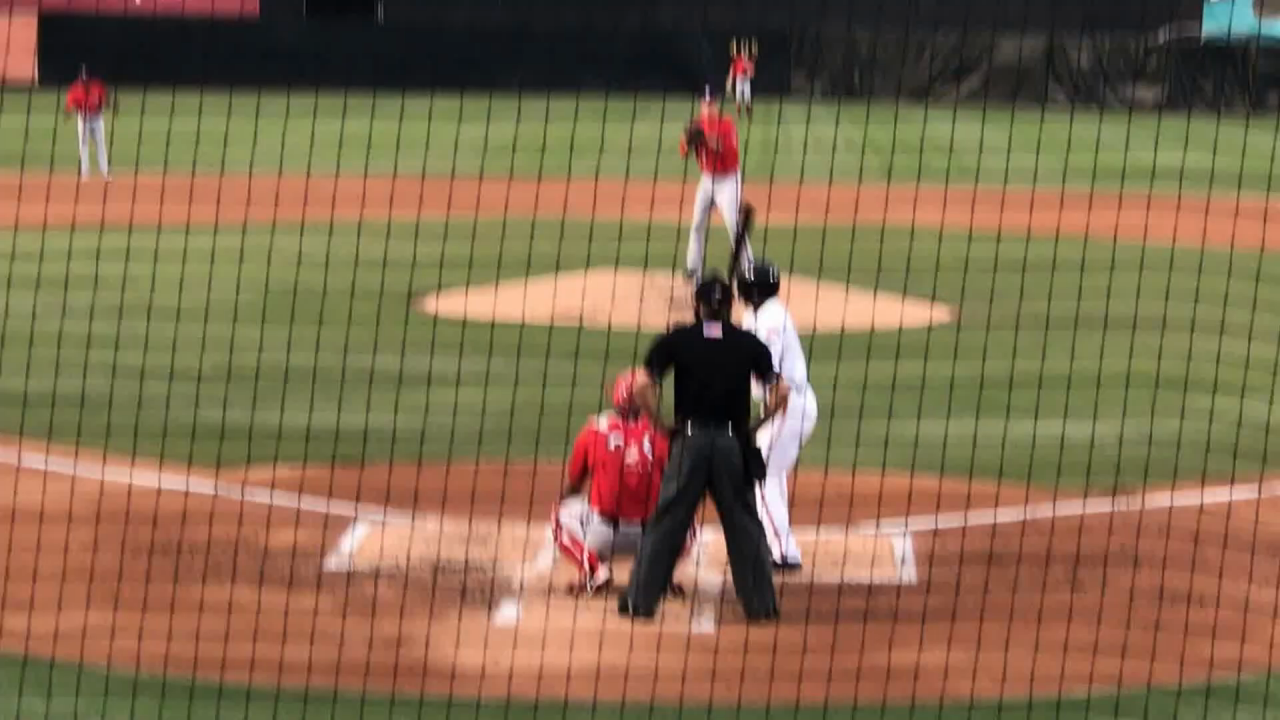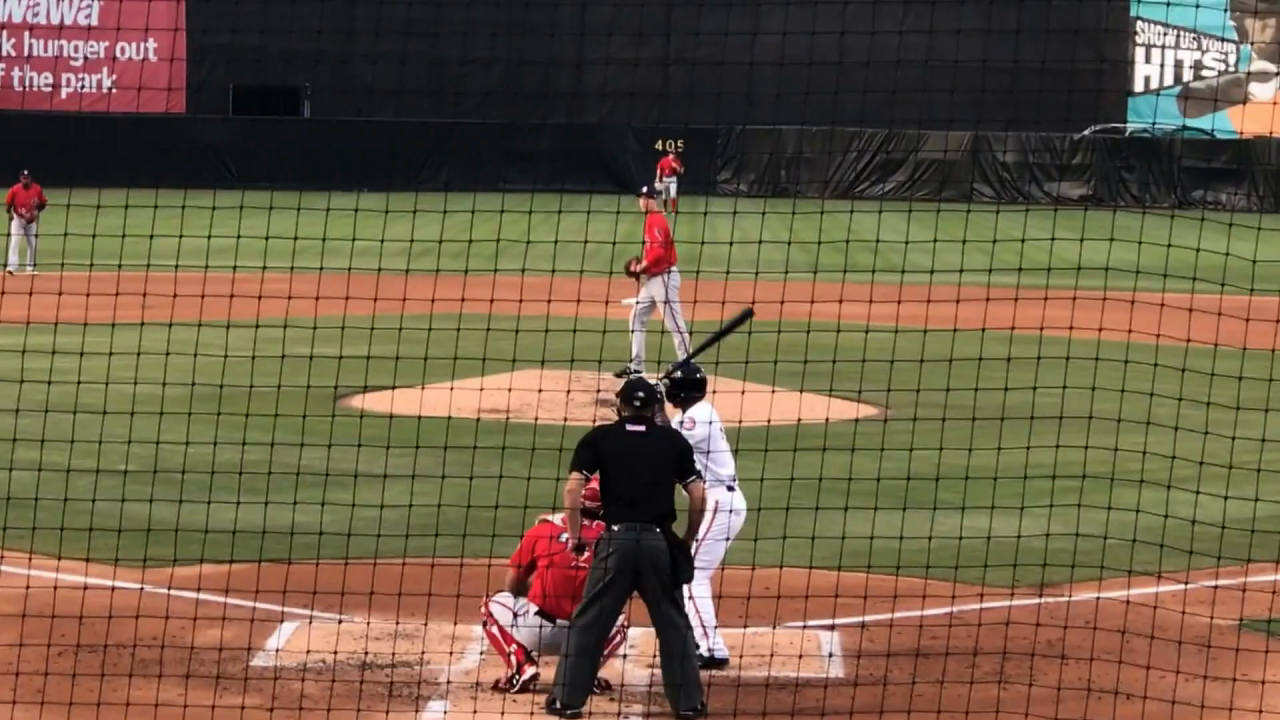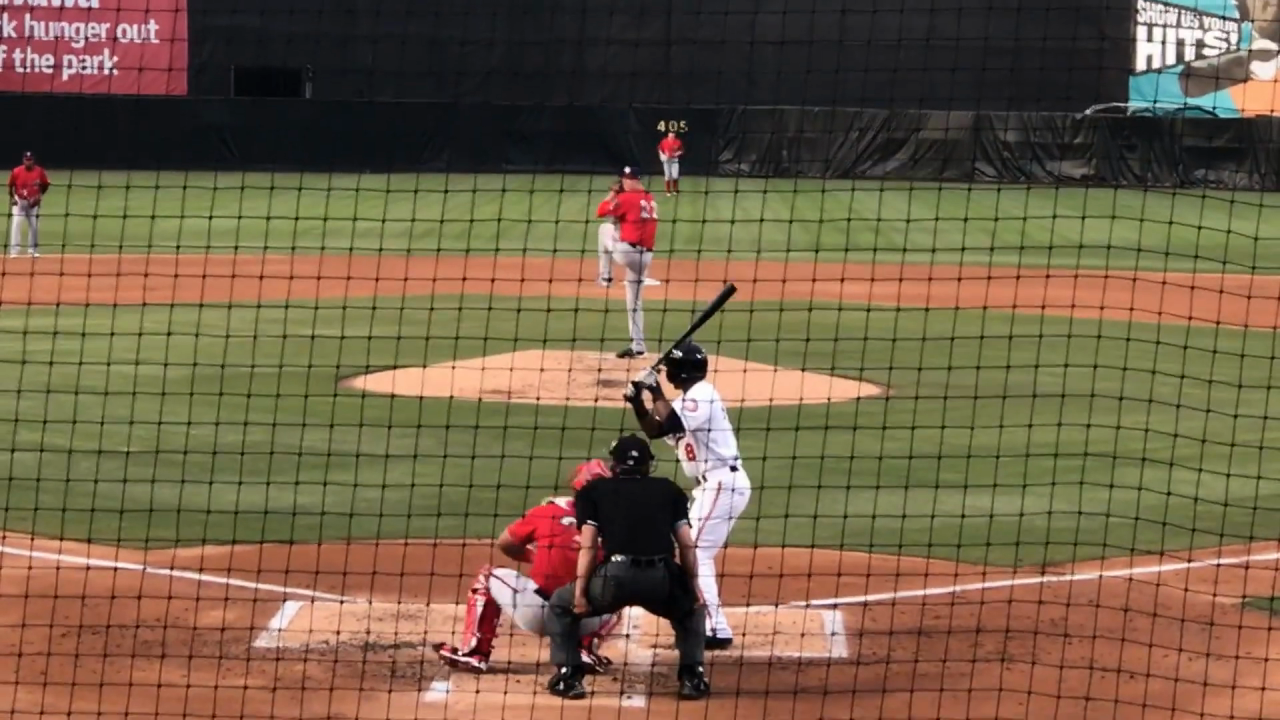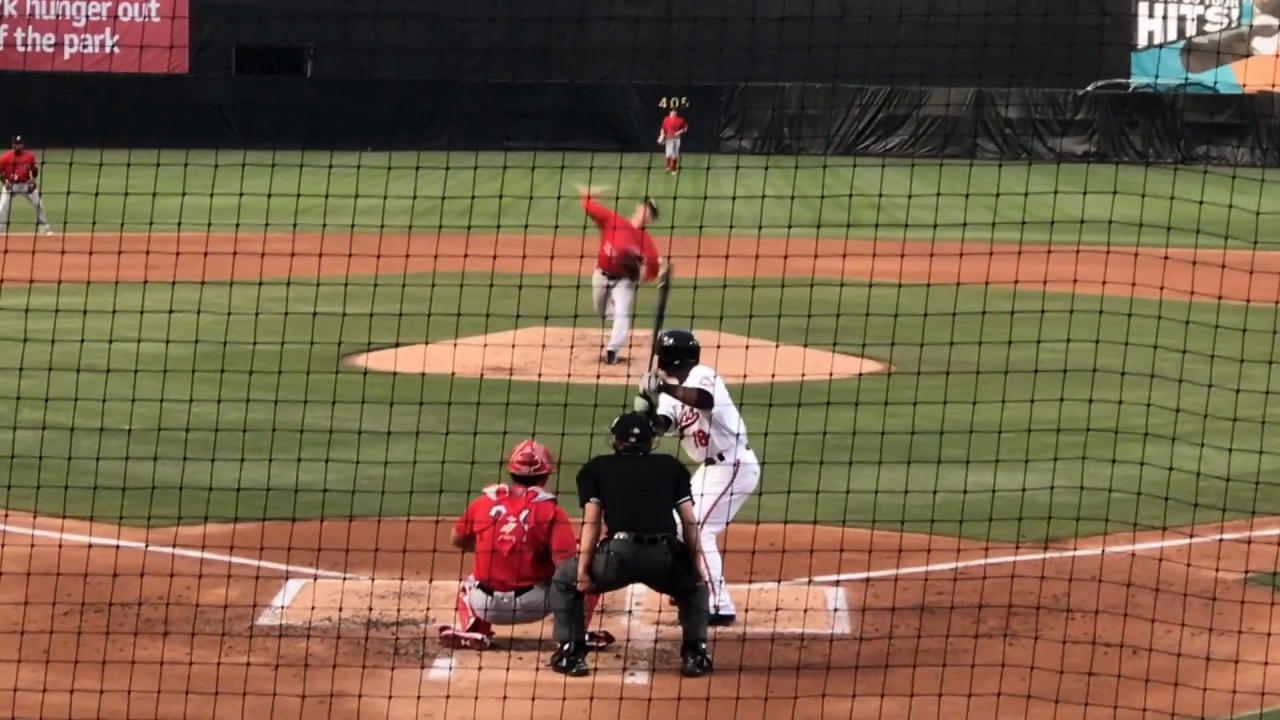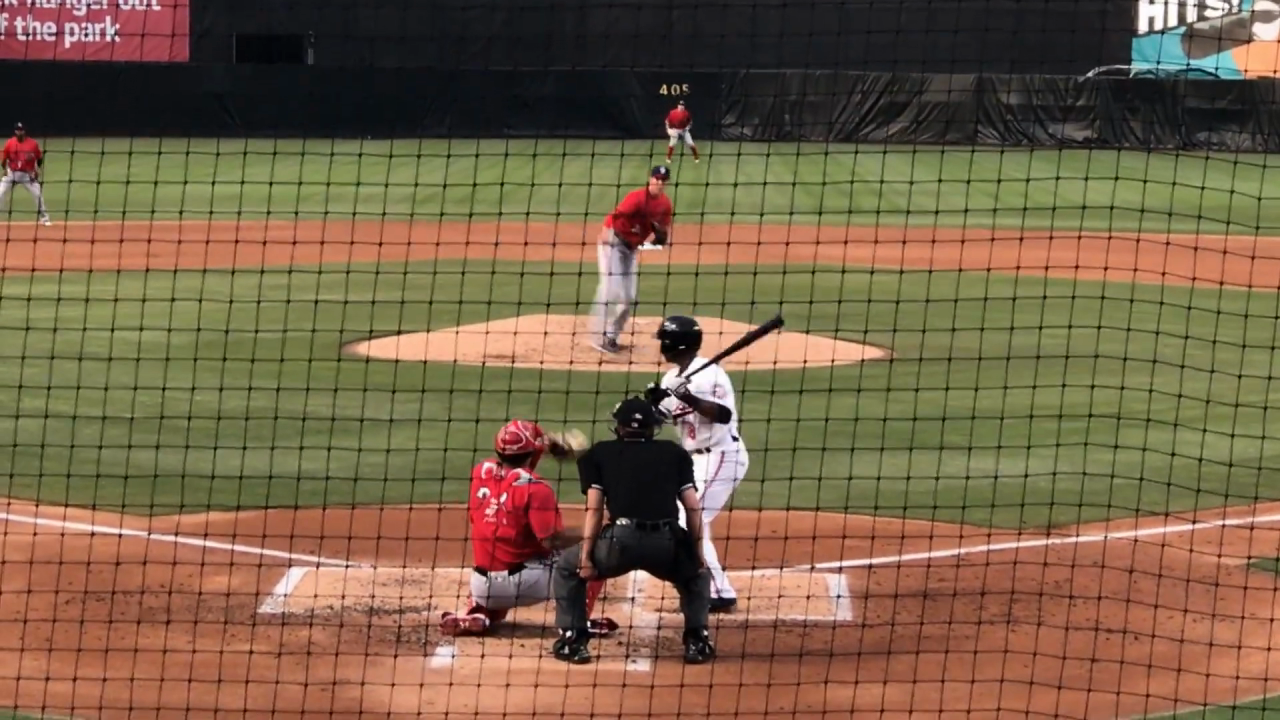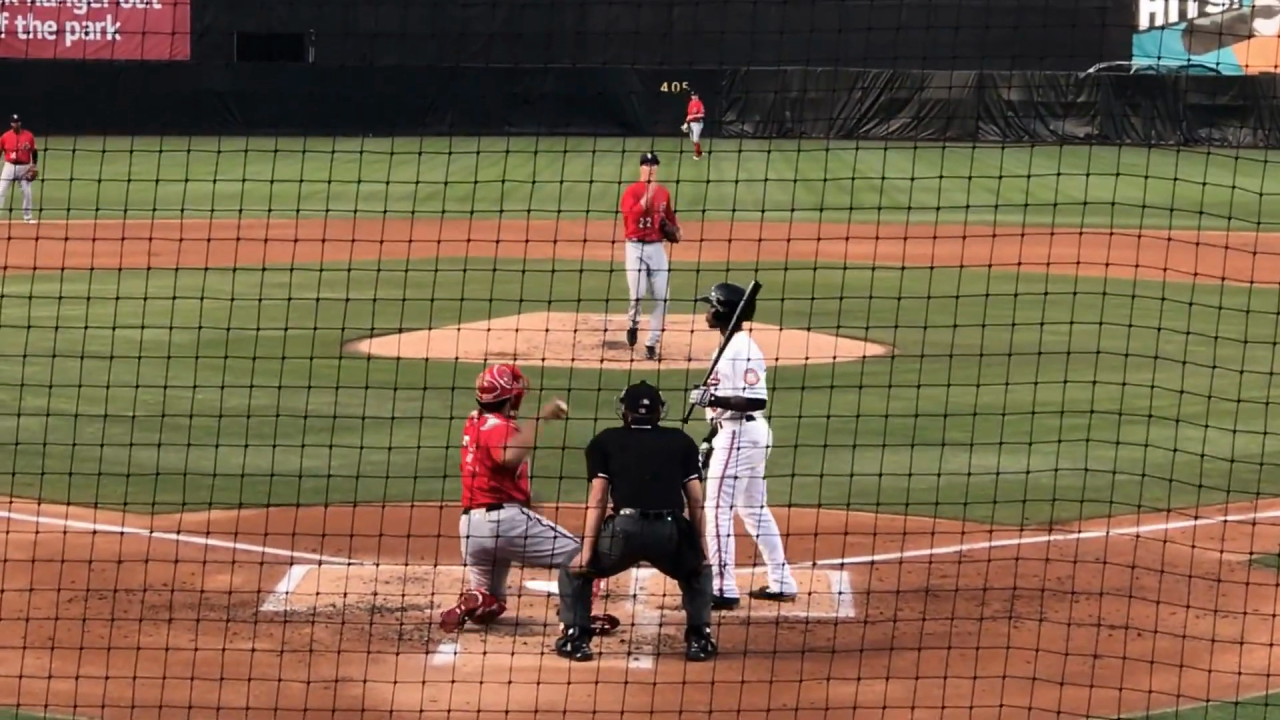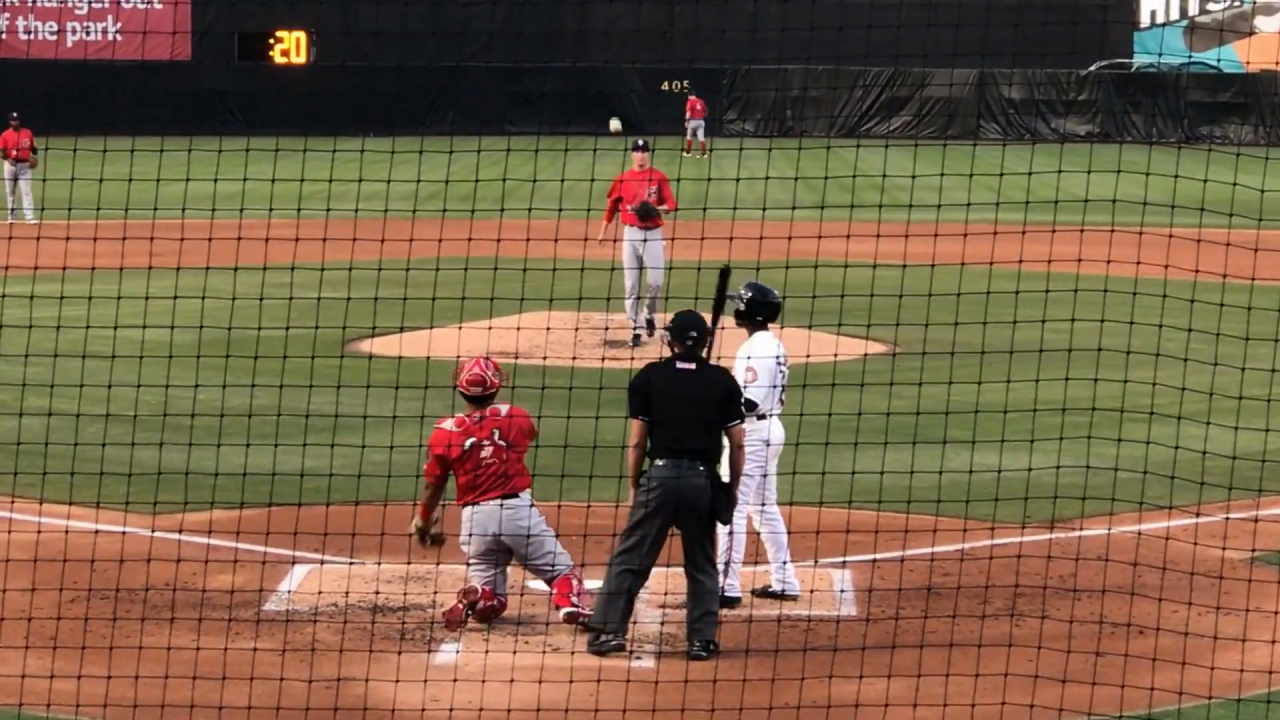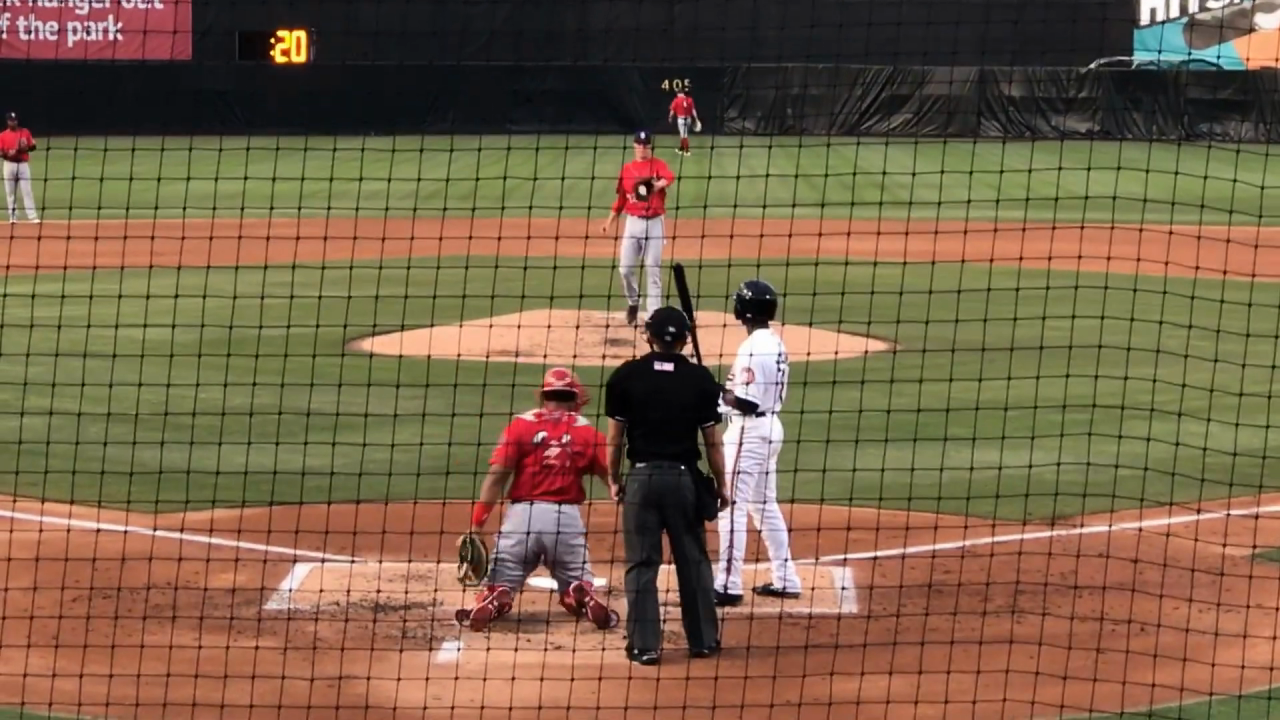
dt=0.7s
person 1, frame 1
left shoulder: (771, 317)
right shoulder: (760, 316)
left hip: (789, 405)
right hip: (783, 405)
left knee: (764, 478)
right knee: (768, 474)
left ankle: (785, 554)
right ankle: (777, 545)
person 1, frame 2
left shoulder: (701, 414)
right shoulder: (691, 415)
left hip: (720, 503)
right hip: (716, 502)
left knee: (691, 574)
right knee: (691, 572)
left ankle: (714, 650)
right ankle: (700, 640)
person 1, frame 3
left shoulder: (702, 395)
right shoulder: (688, 398)
left elbow: (671, 424)
right elbow: (655, 430)
left wrist: (655, 391)
right wrist: (637, 401)
left hip: (723, 484)
right hip: (714, 484)
left knee: (696, 554)
right knee: (695, 551)
left ankle: (717, 630)
right ankle: (706, 618)
person 1, frame 4
left shoulder: (702, 376)
right shoulder: (674, 389)
left elbow: (705, 401)
right elbow: (663, 424)
left wrist: (663, 387)
right wrist: (647, 408)
left hip: (735, 466)
right hip: (711, 467)
left knee: (700, 531)
left ankle: (720, 607)
person 1, frame 5
left shoulder: (710, 373)
right shoulder: (672, 377)
left elbow: (724, 414)
right elbow: (662, 414)
left wrist: (688, 398)
right wrist: (653, 399)
left hip: (723, 456)
right hip: (703, 458)
left ankle: (719, 592)
right ankle: (706, 577)
person 1, frame 6
left shoulder: (742, 350)
right shoulder: (730, 347)
left elbow: (757, 401)
left wrist: (714, 400)
right wrist: (710, 440)
left hip: (740, 435)
right hip: (747, 433)
left knee: (718, 510)
right knee: (755, 510)
left ankle: (724, 590)
right ankle: (781, 582)
person 1, frame 7
left shoulder: (754, 349)
right shoulder: (774, 345)
left elbow: (748, 403)
left hip: (751, 433)
right hip: (769, 429)
left knee: (731, 509)
right knee: (764, 507)
left ankle: (727, 588)
right ankle: (784, 581)
person 1, frame 8
left shoulder: (754, 347)
right shoulder: (775, 343)
left elbow: (747, 402)
right wrist: (725, 392)
left hip: (749, 431)
right hip: (768, 427)
left knee: (732, 506)
right knee: (765, 505)
left ankle: (729, 586)
right ankle: (785, 579)
person 2, frame 1
left shoulder: (678, 339)
right shoulder: (748, 343)
left elbow: (643, 386)
right elbow: (780, 392)
left wrist: (660, 424)
right wrist: (753, 428)
left hip: (690, 441)
right hip: (731, 443)
left knee: (666, 523)
right knee: (744, 524)
left ankle: (640, 601)
right ankle: (760, 604)
person 2, frame 2
left shoulder: (600, 437)
right shoulder: (673, 440)
left elbow: (573, 487)
right elbow: (698, 495)
left wrist: (575, 535)
right wrist: (686, 540)
left hip: (617, 539)
right hip: (659, 541)
left knee: (589, 620)
right knee: (673, 622)
person 2, frame 3
left shoulder: (595, 489)
right shoulder: (668, 489)
left elbow: (589, 545)
right elbow: (686, 544)
left wrist: (580, 593)
right wrist: (692, 589)
left hip: (616, 576)
right hip: (660, 579)
left knee: (561, 603)
right knee: (691, 608)
left ankle: (569, 676)
right ankle: (692, 676)
person 2, frame 4
left shoulder: (597, 467)
right shoulder: (671, 466)
left elbow: (592, 522)
right elbow: (689, 521)
left wrist: (582, 571)
right wrist: (694, 567)
left hip: (619, 554)
right hip: (664, 557)
left knee: (564, 580)
right knee: (695, 586)
left ankle: (571, 652)
right ankle: (695, 653)
person 2, frame 5
left shoulder: (599, 453)
right shoulder: (674, 452)
left elbow: (594, 508)
right elbow: (692, 508)
left wrist: (585, 557)
right wrist: (695, 555)
left hip: (621, 540)
right hip: (666, 543)
left knee: (567, 567)
right knee: (696, 573)
left ankle: (573, 640)
right ankle: (697, 640)
person 2, frame 6
left shoulder: (606, 440)
right shoulder: (680, 441)
left elbow: (598, 497)
right elbow: (696, 500)
left wrist: (587, 548)
right wrist: (699, 547)
left hip: (625, 530)
right hip: (670, 533)
left knee: (575, 567)
right knee: (698, 569)
left ankle: (576, 637)
right ankle: (699, 638)
person 2, frame 7
left shoulder: (649, 376)
right shoulder: (722, 380)
left elbow: (637, 440)
right elbow: (737, 441)
left wrist: (634, 484)
right wrist: (734, 484)
left hip: (660, 476)
right hip: (702, 480)
left knee: (630, 557)
right knee: (702, 563)
left ankle: (609, 630)
right ankle: (703, 640)
person 2, frame 8
left shoulder: (626, 375)
right shoulder: (700, 378)
left elbow: (615, 438)
right elbow: (712, 441)
left wrist: (614, 478)
right wrist: (721, 484)
left hip: (642, 478)
right hip: (684, 478)
left knee: (641, 564)
right knee: (693, 560)
left ankle: (645, 644)
right ankle: (704, 639)
person 3, frame 1
left shoulder: (593, 433)
right shoulder: (661, 436)
left elbow: (570, 490)
left hip: (602, 534)
left knee: (562, 514)
left ankle: (594, 568)
person 3, frame 2
left shoulder: (543, 528)
left elbow: (512, 586)
left hip: (537, 631)
left knee: (492, 606)
right knee: (618, 622)
left ankle: (522, 666)
person 3, frame 3
left shoulder: (550, 511)
left elbow: (505, 544)
left hip: (534, 611)
right hip: (582, 619)
left knee: (489, 577)
left ankle: (474, 654)
right ankle: (585, 652)
person 3, frame 4
left shoulder: (483, 502)
right shoulder: (550, 511)
left elbow: (457, 539)
left hip: (485, 605)
right hip: (532, 603)
left knee: (470, 584)
left ankle: (473, 631)
person 3, frame 5
left shoulder: (481, 473)
right shoulder: (534, 487)
right elbow: (551, 540)
left wrist: (546, 447)
left hip: (483, 587)
right hip: (526, 583)
left ankle: (477, 615)
person 3, frame 6
left shoulder: (475, 421)
right shoulder: (498, 427)
right elbow: (510, 456)
right wrist: (541, 417)
left hip: (472, 526)
right hip: (506, 520)
left knee: (488, 605)
left ankle: (470, 604)
person 3, frame 7
left shoulder: (444, 433)
right shoulder: (514, 418)
left elbow: (433, 489)
right elbow: (533, 433)
left wrist: (423, 520)
left hip: (476, 517)
right hip: (518, 510)
left knee: (488, 604)
right knee: (563, 572)
left ankle: (470, 601)
right ankle: (569, 607)
person 3, frame 8
left shoulder: (520, 425)
right shoulder: (587, 432)
left elbow: (497, 474)
left wrist: (476, 525)
left hip: (521, 516)
right hip: (565, 518)
left knee: (498, 590)
right knee: (578, 587)
left ankle: (493, 602)
right ankle: (581, 597)
person 4, frame 1
left shoulder: (726, 124)
right shoulder: (697, 125)
left elbow: (732, 153)
right elbow: (685, 151)
left wrist: (714, 146)
right wrist: (688, 143)
left hip: (727, 179)
right hip: (707, 179)
left knee: (733, 224)
right knee: (698, 224)
left ankle: (748, 267)
right ankle: (694, 267)
person 4, frame 2
left shoulder: (656, 221)
right shoulder: (650, 219)
left elbow: (660, 252)
left wrist: (643, 266)
right wrist: (642, 266)
left hip: (664, 278)
right hip: (652, 278)
left knee: (675, 324)
right knee: (637, 318)
right ankle: (636, 365)
person 4, frame 3
left shoulder: (627, 197)
right shoulder: (650, 199)
left elbow: (601, 211)
left wrist: (611, 195)
left hip: (628, 250)
right hip: (645, 255)
left knee: (605, 228)
right knee: (634, 300)
left ankle: (604, 276)
right ankle: (638, 345)
person 4, frame 4
left shoulder: (646, 241)
right shoulder: (613, 220)
left elbow: (652, 272)
right elbow: (588, 207)
left hip: (624, 280)
right hip: (602, 275)
left knee: (622, 313)
right knee: (601, 310)
person 4, frame 5
left shoulder: (665, 204)
right shoulder: (637, 197)
left elbow: (664, 226)
right elbow: (616, 215)
left wrist: (662, 234)
right wrist: (605, 233)
left hip: (630, 249)
right hip: (614, 242)
left knee: (629, 299)
right knee: (611, 290)
left ankle: (611, 335)
right ankle: (600, 336)
person 4, frame 6
left shoulder: (663, 192)
right shoulder: (631, 191)
left elbow: (670, 215)
right elbow: (632, 215)
left wrist: (676, 228)
right wrist: (648, 195)
left hip: (657, 248)
right hip: (636, 248)
left knee: (660, 297)
right knee: (637, 293)
left ankle: (652, 343)
right ankle: (633, 323)
person 4, frame 7
left shoulder: (659, 177)
right shoulder: (623, 179)
left elbow: (672, 204)
right elbow: (612, 205)
left wrist: (659, 208)
right wrist: (604, 230)
left hip: (653, 234)
right hip: (630, 234)
left knee: (656, 282)
right knee: (631, 285)
left ankle: (649, 315)
right ankle: (636, 330)
person 4, frame 8
left shoulder: (659, 165)
right shoulder: (626, 168)
left elbow: (669, 177)
right elbow: (621, 197)
left wrist: (658, 185)
right wrist: (611, 220)
left hip: (654, 223)
right hip: (632, 222)
left knee: (653, 272)
right knee: (626, 269)
right ankle: (633, 303)
